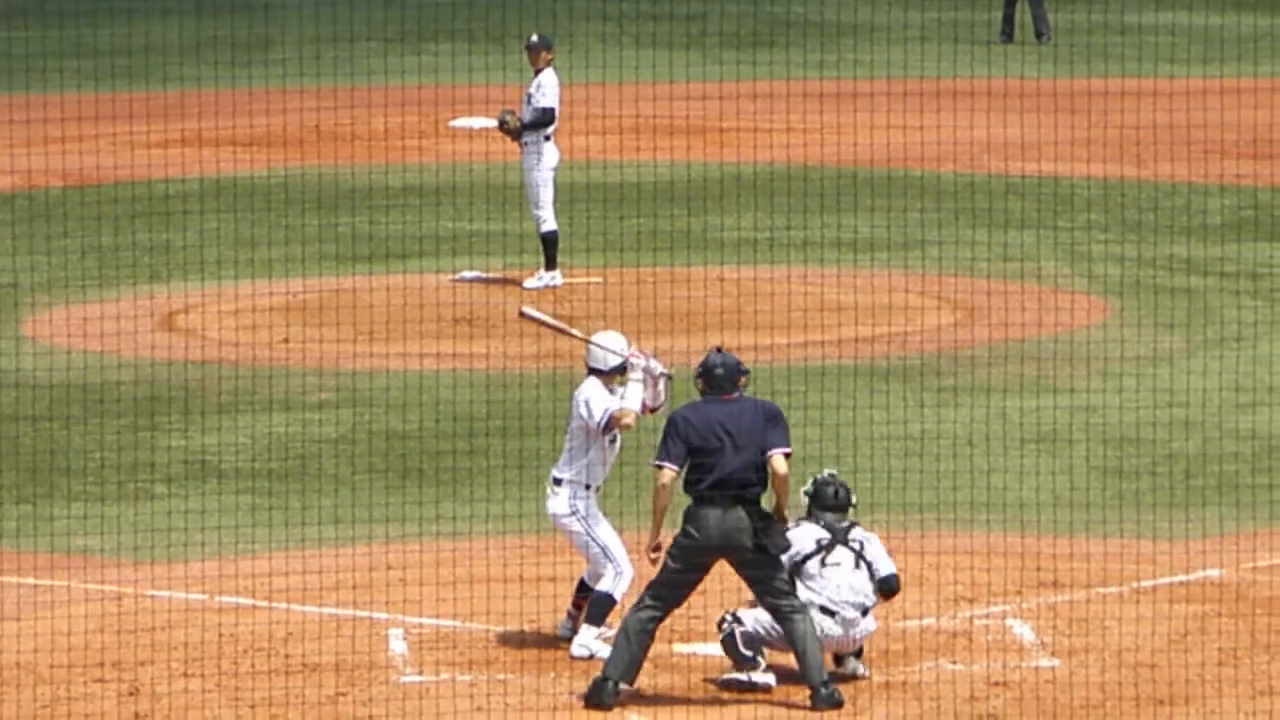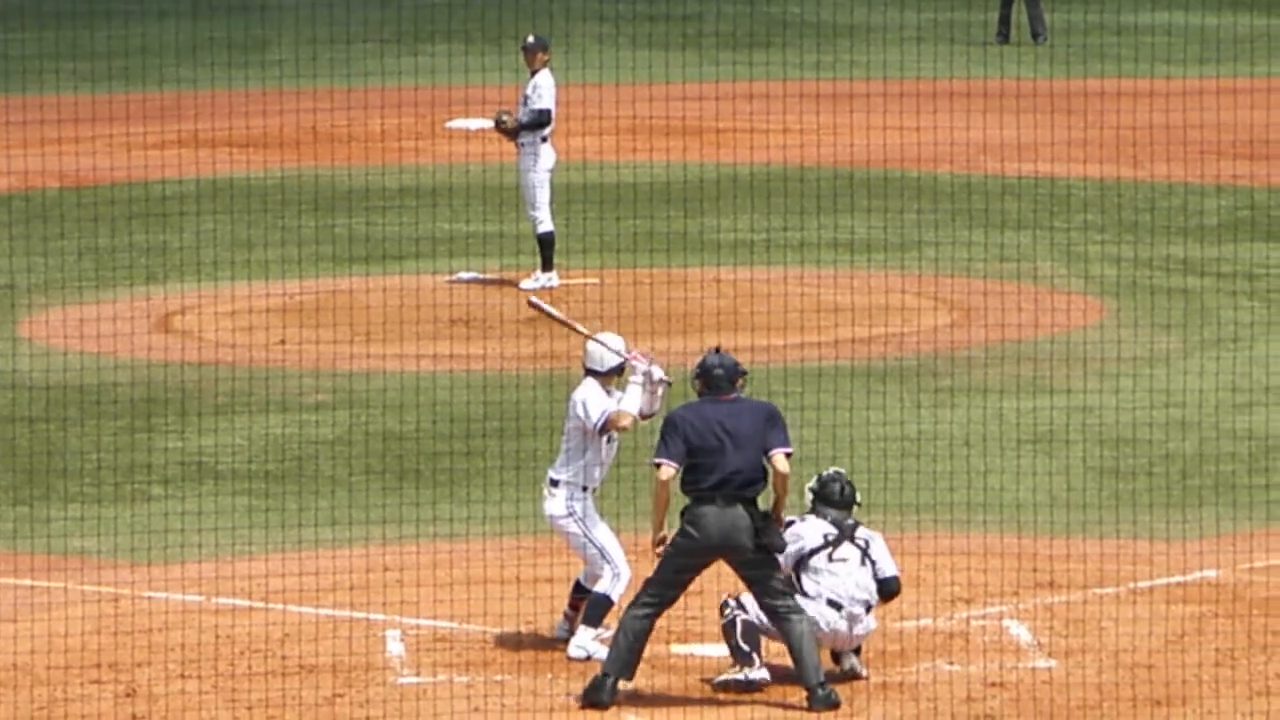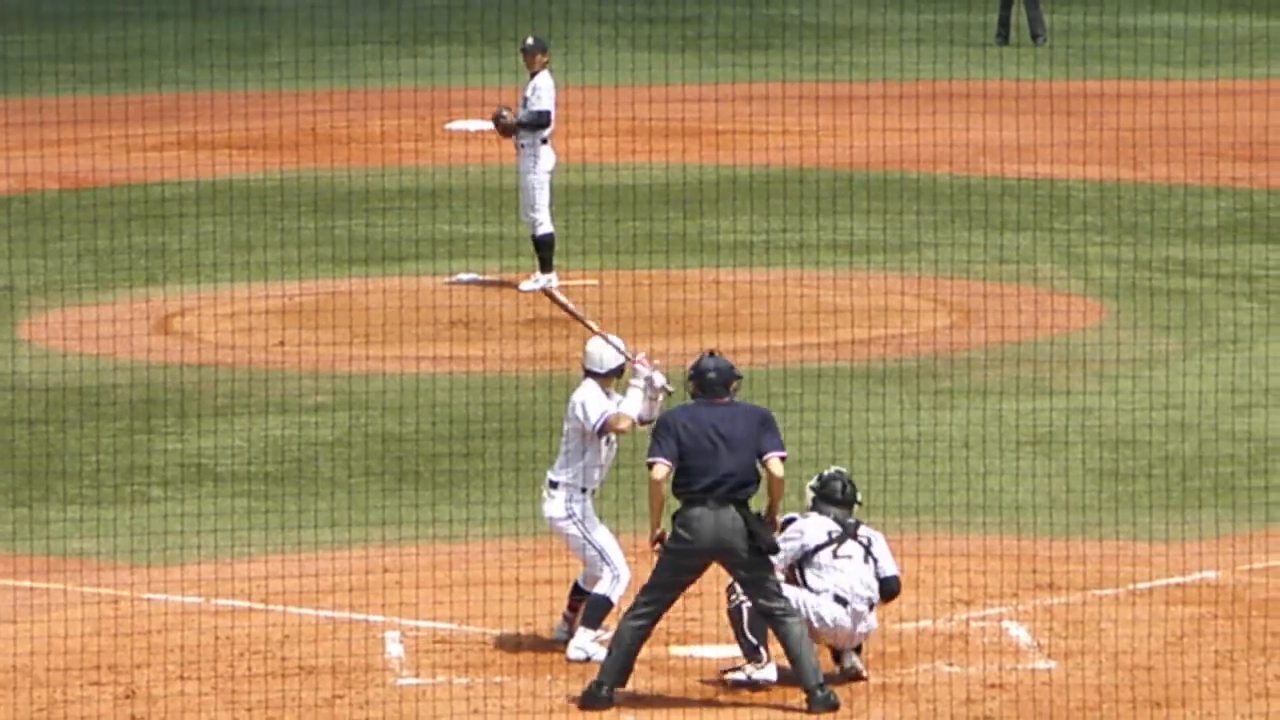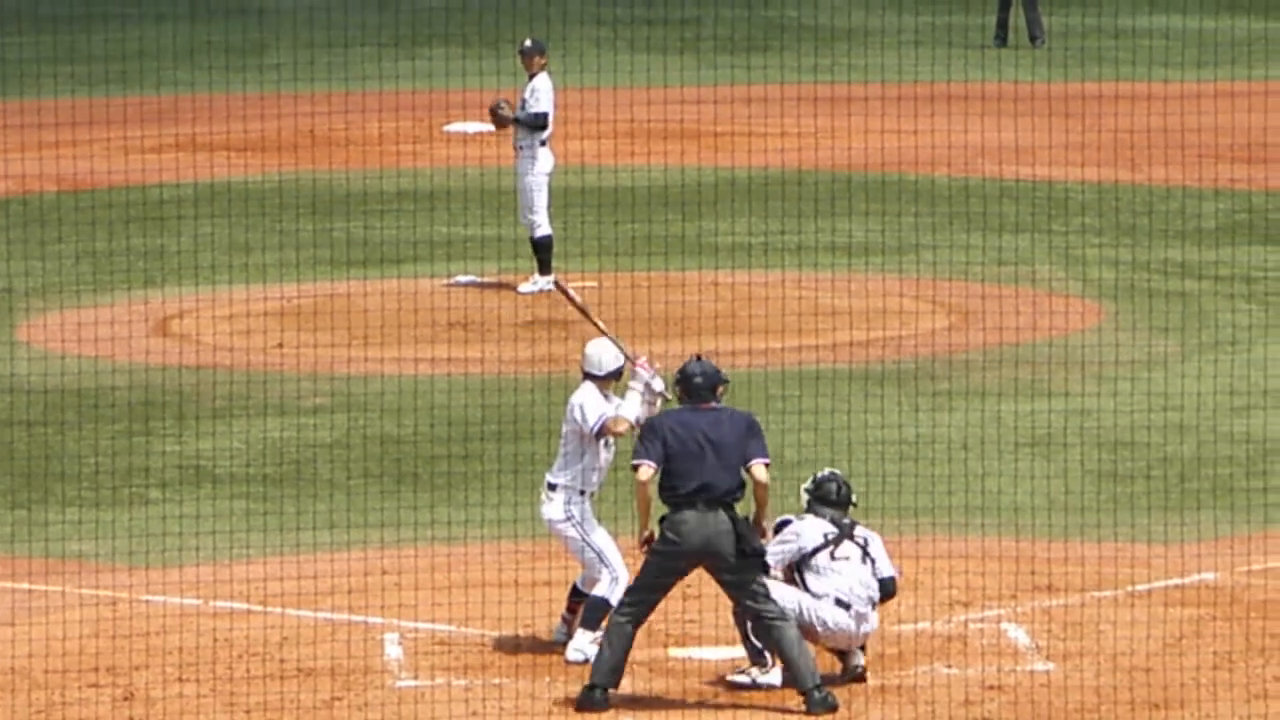
dt=0.1s
person 1, frame 1
left shoulder: (683, 418)
right shoulder: (766, 412)
left elbow: (665, 479)
right elbow: (780, 469)
left wrist: (655, 532)
right wrist: (780, 508)
left hip: (700, 522)
right hip: (747, 521)
left knee: (653, 605)
right knee: (788, 607)
left ankle: (609, 684)
right ankle: (821, 688)
person 1, frame 2
left shoulder: (681, 417)
right shoulder: (765, 413)
left elbow: (665, 476)
right elbow: (782, 468)
left wrist: (658, 528)
right wrist: (778, 508)
left hip: (699, 520)
right hip: (745, 520)
left knee: (648, 602)
right knee: (785, 608)
left ankle: (607, 683)
right ankle: (818, 689)
person 1, frame 3
left shoulder: (673, 419)
right shoulder: (757, 417)
left elbow: (659, 476)
right elbow: (777, 472)
left wrist: (656, 526)
right wrist: (772, 512)
left hip: (691, 523)
right hip: (738, 523)
left knee: (646, 609)
right knee: (779, 610)
left ankle: (604, 688)
right ankle: (817, 691)
person 1, frame 4
left shoulder: (660, 423)
right shoulder: (743, 422)
left elbow: (643, 477)
right elbow: (761, 479)
left wrist: (645, 526)
right wrist: (759, 519)
left hip: (678, 527)
right hip: (725, 527)
left knee: (630, 610)
right knee: (769, 613)
left ankle: (597, 689)
right ankle: (814, 692)
person 2, frame 1
left shoulder: (609, 391)
right shoulder: (591, 394)
left elbow: (651, 404)
right elbow: (626, 420)
left wrist: (653, 378)
right wrist: (636, 377)
left hip: (577, 496)
right hip: (573, 498)
left knee: (603, 561)
right knee: (618, 569)
left ankle: (573, 624)
right ankle: (585, 641)
person 2, frame 2
left shoulder: (606, 395)
right shoulder: (589, 395)
left elbow: (646, 412)
right elbow: (623, 422)
left wrist: (652, 384)
right wrist: (636, 380)
left hip: (574, 498)
right hip: (569, 500)
left knee: (600, 562)
right knee: (616, 570)
left ankle: (570, 624)
right ankle: (582, 641)
person 2, frame 3
left shoulder: (605, 397)
right shoulder: (588, 397)
left elbow: (644, 417)
right elbow: (622, 425)
left wrist: (653, 390)
right wrist: (637, 384)
left hip: (573, 499)
right hip: (568, 501)
left knee: (599, 564)
right knee: (615, 572)
left ankle: (569, 626)
right ankle: (581, 644)
person 2, frame 4
left shoulder: (604, 400)
right shoulder: (587, 399)
left elbow: (642, 421)
right elbow: (620, 428)
left wrist: (651, 394)
right wrist: (636, 386)
left hip: (570, 501)
right hip: (567, 504)
left knee: (599, 565)
right knee: (614, 573)
left ankle: (568, 628)
right ankle: (581, 645)
person 3, frame 1
left shoulder: (546, 80)
right shoulder: (539, 80)
left elbow: (548, 117)
left wrist: (521, 127)
right wrist: (519, 127)
left hip: (539, 151)
right hip: (533, 150)
left knee: (543, 211)
right knee: (541, 212)
left ankle: (551, 272)
right ankle: (550, 270)
person 3, frame 2
left shoulder: (542, 81)
right shoulder: (535, 81)
left elbow: (544, 118)
left wrist: (518, 126)
right wrist: (516, 127)
left hip: (536, 152)
right hip: (530, 152)
left knee: (539, 213)
right knee: (536, 212)
left ankle: (548, 274)
right ankle: (545, 271)
person 3, frame 3
left shoulder: (542, 82)
right shoulder: (535, 82)
left elbow: (544, 120)
left wrist: (517, 124)
right wrist: (516, 126)
left hip: (536, 154)
right hip: (529, 153)
left knee: (539, 215)
right knee: (532, 215)
left ankle: (547, 275)
right ankle: (545, 272)
person 3, frame 4
left shoulder: (540, 84)
right shoulder: (533, 84)
left elbow: (541, 122)
left wrist: (512, 118)
right wrist: (512, 117)
left hip: (534, 156)
right hip: (528, 156)
left knee: (537, 217)
right knee: (530, 216)
left ankle: (545, 276)
right ankle: (543, 274)
person 4, frame 1
left shoulder: (798, 533)
right shoulder: (866, 537)
right elbow: (890, 586)
left hip: (816, 627)
right hip: (858, 634)
left knee: (731, 624)
left ankle: (755, 670)
right ankle: (851, 660)
person 4, frame 2
left shoulder: (804, 527)
right shoulder: (870, 537)
right elbow: (891, 588)
left hip: (821, 621)
right hip: (858, 632)
left knee: (735, 606)
left ankle: (751, 667)
right ankle: (848, 657)
person 4, frame 3
left shoulder: (807, 524)
right shoulder: (871, 535)
right elbow: (891, 588)
left hip: (825, 618)
right hip: (859, 630)
left knee: (741, 592)
left ankle: (758, 665)
right ankle: (848, 656)
person 4, frame 4
left shoulder: (803, 527)
right shoulder: (867, 535)
right elbow: (888, 589)
left hip: (828, 621)
right hip: (863, 628)
left ankle: (764, 669)
right ankle: (852, 656)
